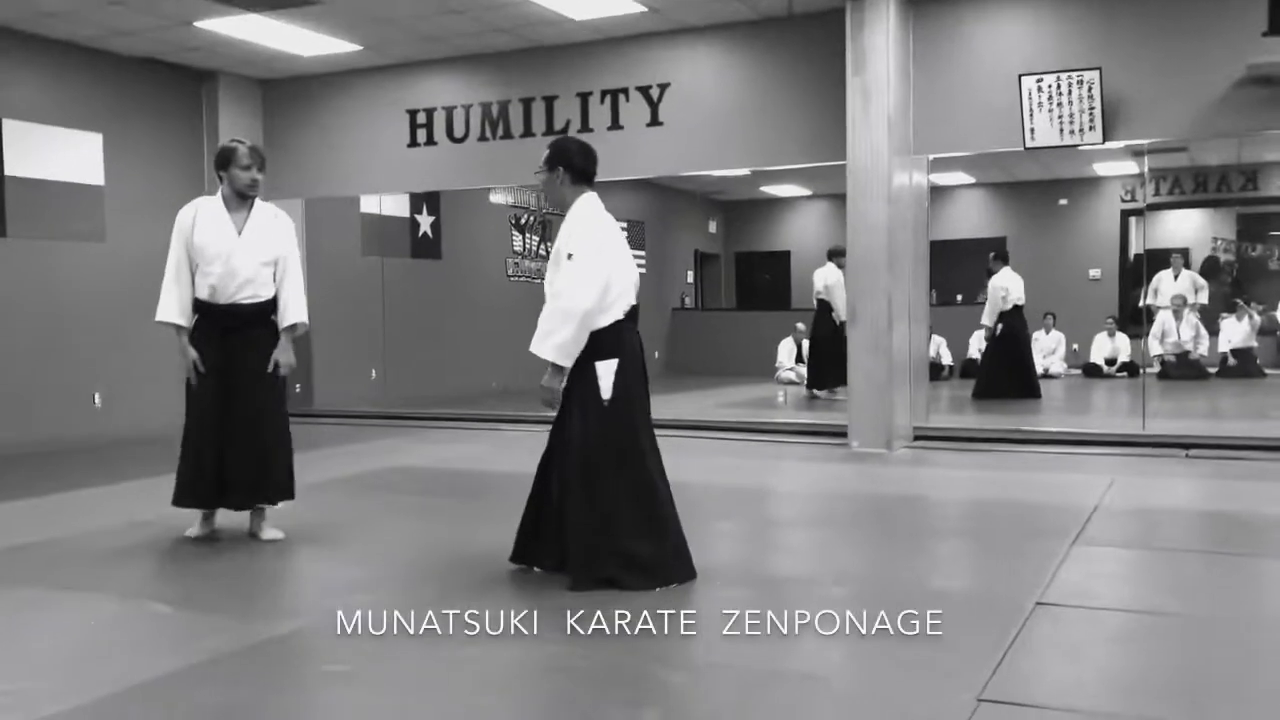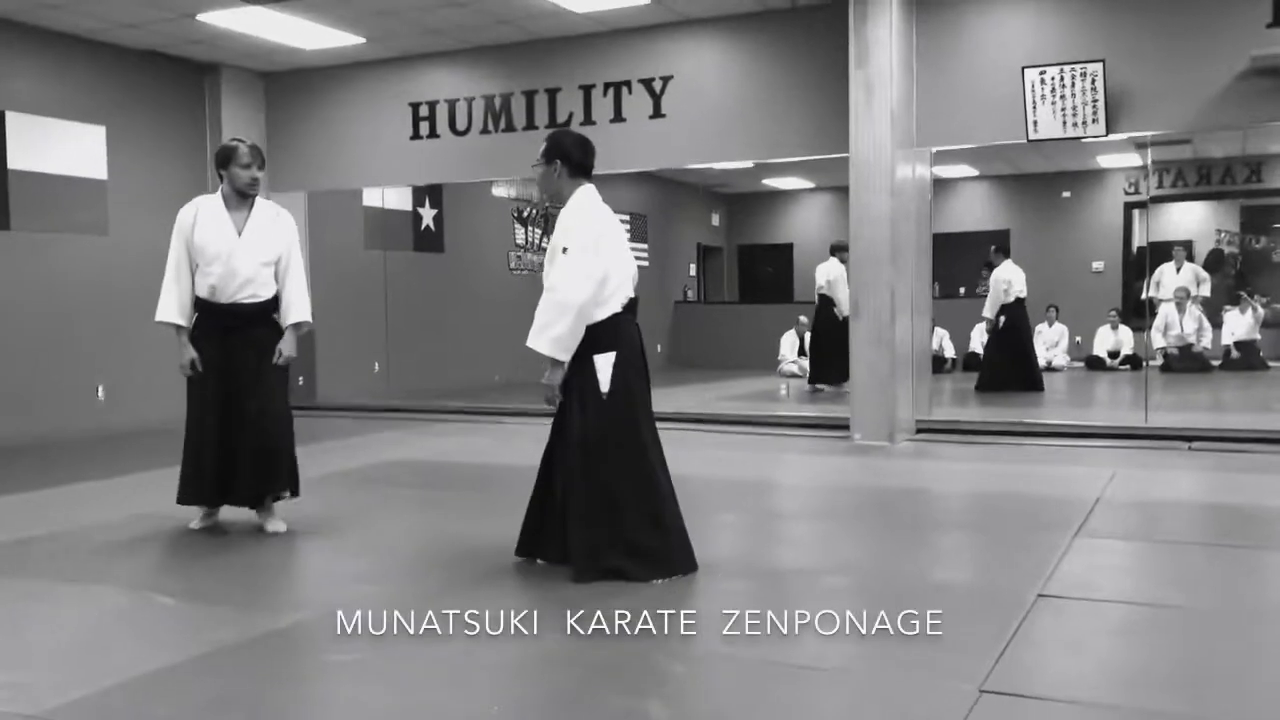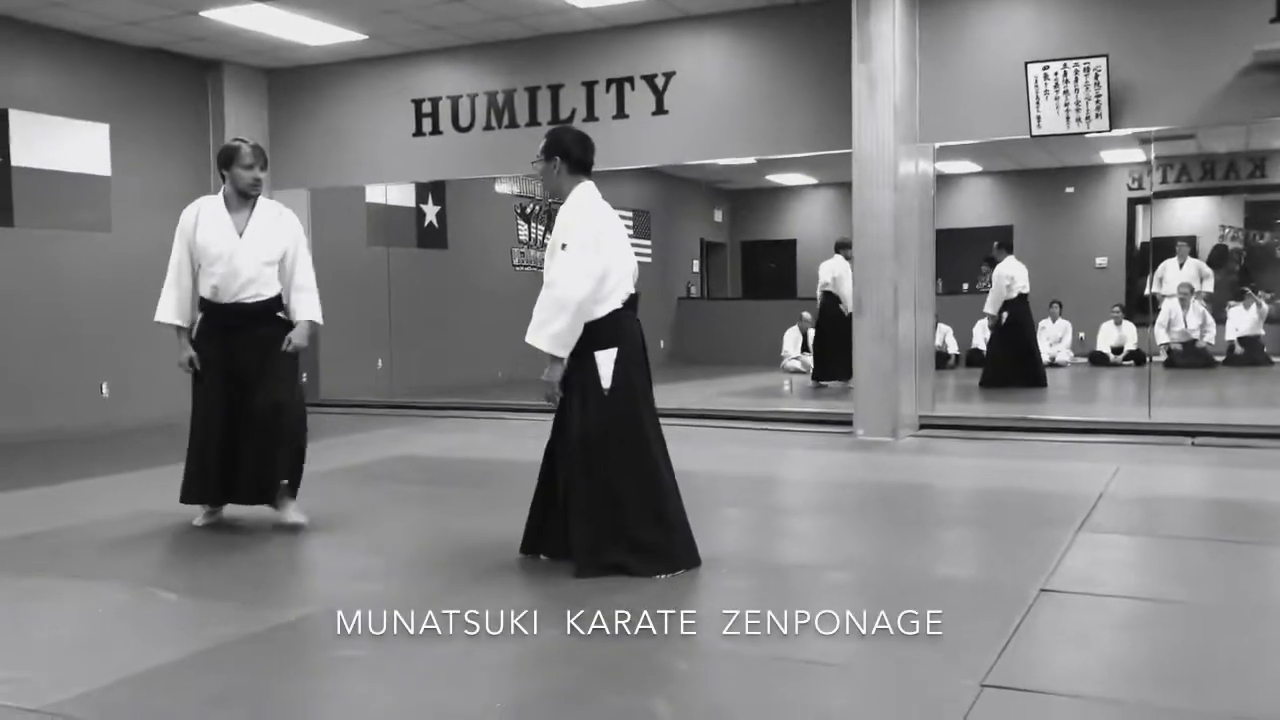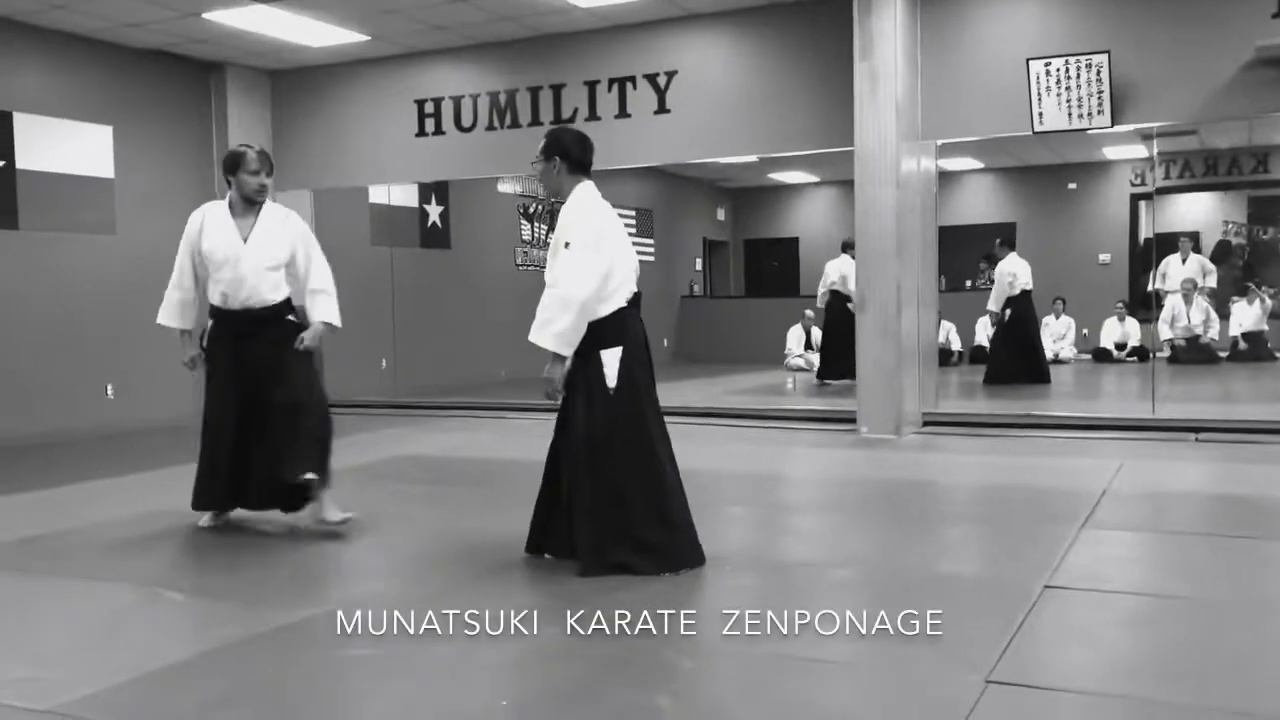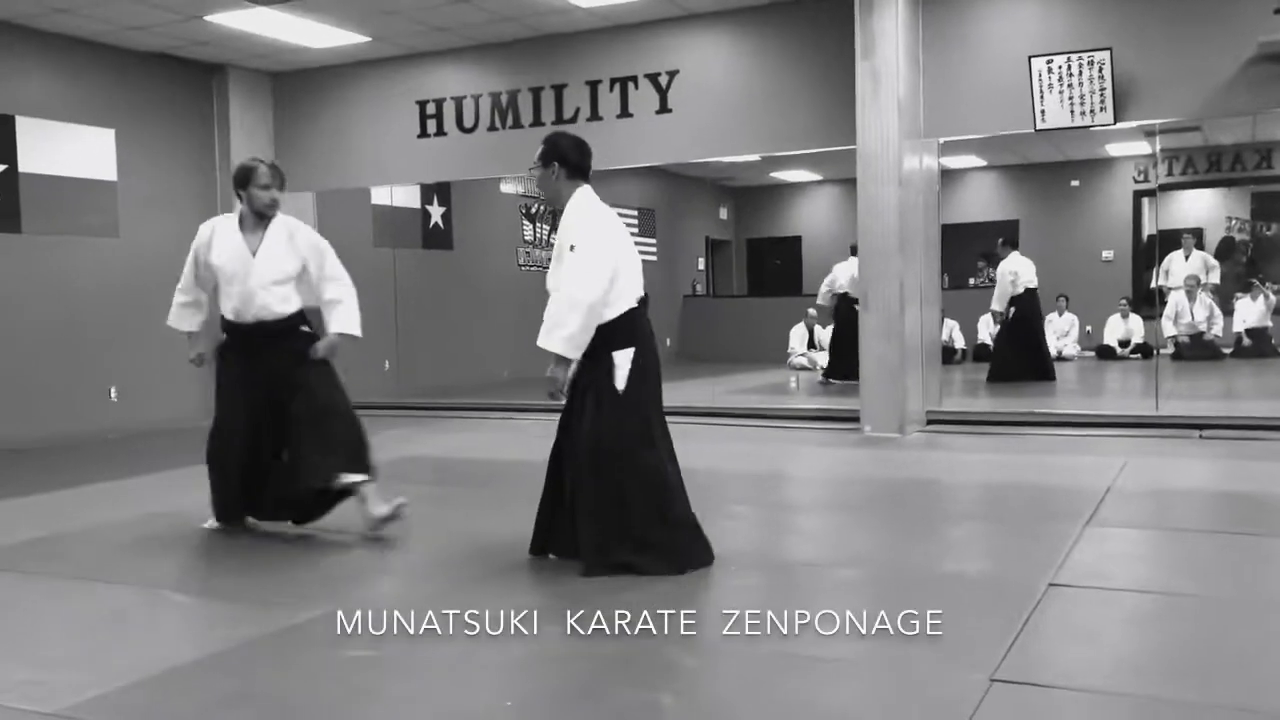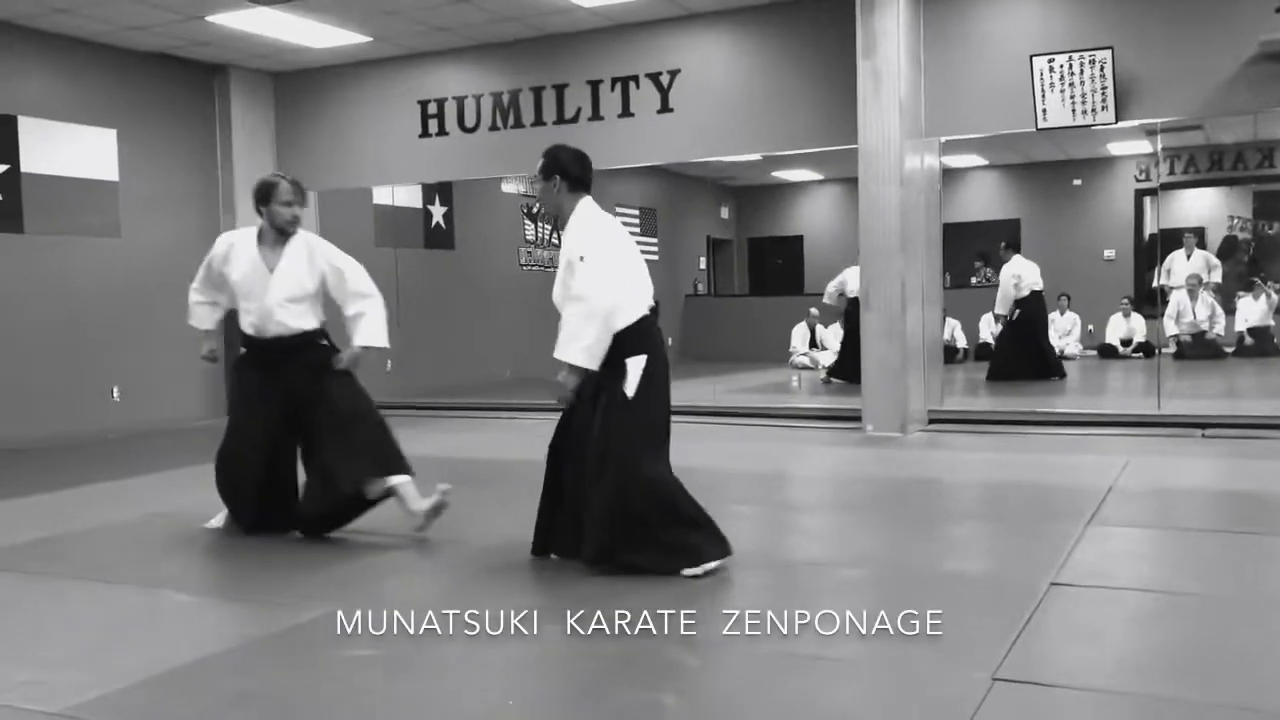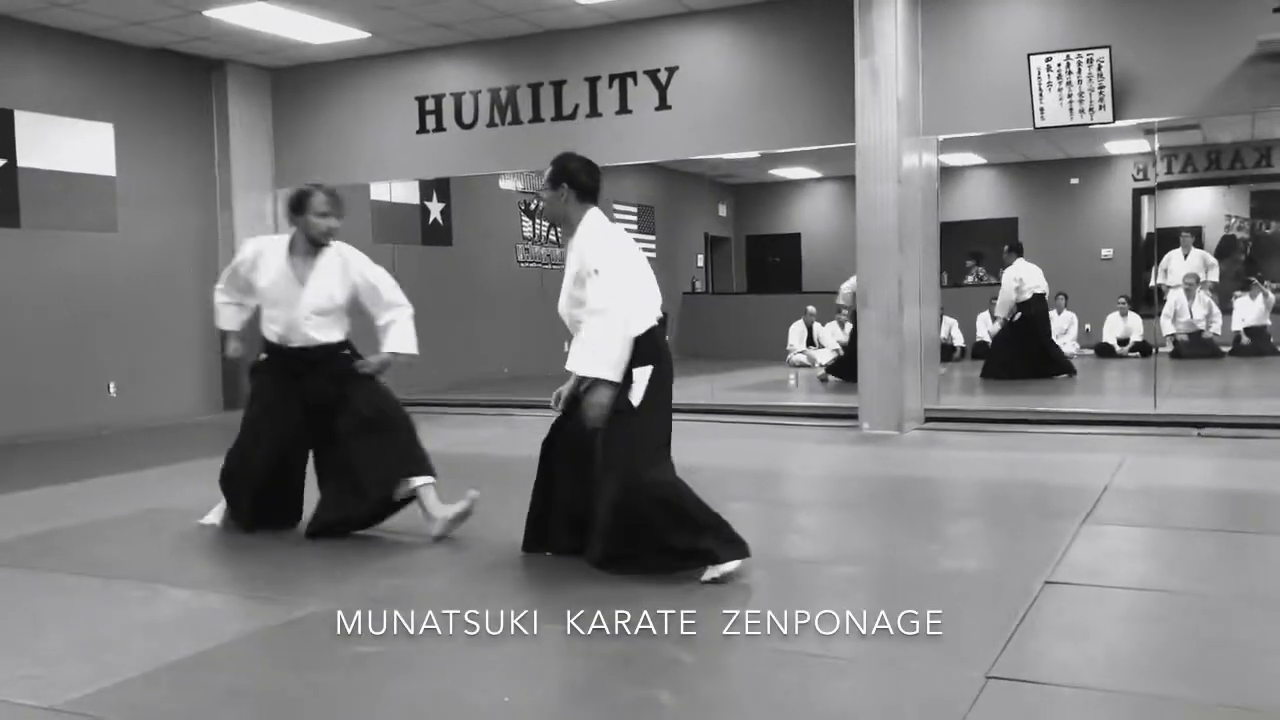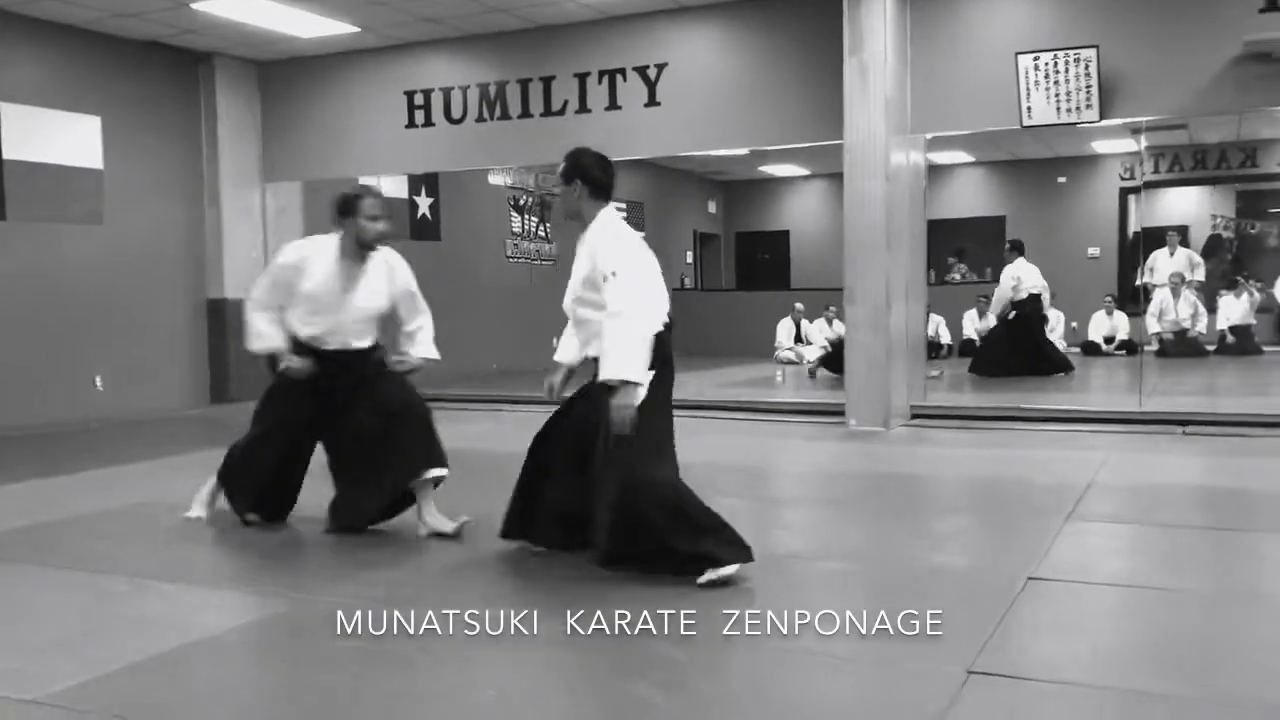
dt=0.1s
person 1, frame 1
left shoulder: (583, 224)
right shoulder: (591, 220)
left elbow: (575, 302)
left wrist: (556, 367)
right wrist: (564, 364)
left hip: (604, 356)
right hip: (602, 353)
left knee: (619, 462)
right knee: (575, 458)
left ankle: (657, 564)
right ankle: (562, 552)
person 1, frame 2
left shoulder: (578, 217)
right shoulder: (590, 213)
left elbow: (570, 296)
left wrist: (554, 361)
right wrist: (565, 357)
left hip: (603, 350)
right hip: (602, 346)
left knee: (619, 456)
right knee: (577, 451)
left ankle: (658, 555)
right ankle: (565, 545)
person 1, frame 3
left shoulder: (579, 213)
right shoulder: (591, 209)
left elbow: (570, 292)
left wrist: (554, 357)
right wrist: (566, 355)
left hip: (606, 344)
right hip: (602, 342)
left knee: (623, 451)
right knee: (579, 447)
left ankle: (664, 550)
right ankle: (571, 540)
person 1, frame 4
left shoulder: (580, 212)
right shoulder: (590, 209)
left elbow: (573, 291)
left wrist: (556, 355)
right wrist: (570, 354)
left hip: (609, 343)
right hip: (605, 341)
left knee: (626, 451)
right knee: (583, 446)
left ankle: (668, 550)
right ankle: (576, 539)
person 1, frame 5
left shoulder: (584, 218)
right shoulder: (584, 216)
left elbow: (581, 293)
left wrist: (559, 356)
right wrist: (568, 354)
left hip: (620, 347)
right hip: (608, 346)
left knee: (628, 454)
right knee: (582, 445)
left ankle: (679, 548)
right ankle: (576, 537)
person 1, frame 6
left shoulder: (588, 228)
right shoulder: (587, 227)
left elbow: (596, 303)
left wrist: (573, 366)
right wrist: (580, 364)
left hip: (629, 355)
right hip: (615, 354)
left knee: (631, 459)
right knee: (577, 445)
left ankle: (698, 546)
right ankle: (578, 540)
person 1, frame 7
left shoulder: (599, 242)
right shoulder: (586, 241)
left elbow: (611, 314)
left wrist: (601, 382)
right wrist: (574, 379)
left hip: (636, 367)
right hip: (617, 368)
left knee: (635, 467)
right knee: (568, 446)
left ankle: (716, 548)
right ankle: (569, 535)
person 1, frame 8
left shoulder: (613, 240)
right shoulder: (596, 239)
left elbow: (631, 316)
left wrist: (626, 386)
right wrist: (565, 365)
left hip: (634, 369)
right hip: (618, 367)
left knee: (635, 466)
right knee: (563, 442)
left ankle: (717, 550)
right ankle: (559, 528)
person 2, frame 1
left shoulder: (277, 220)
right shoulder: (193, 215)
left elbow: (290, 281)
right elbow: (178, 279)
left wrist: (288, 339)
right wrist: (185, 340)
left hip: (260, 329)
right hip: (210, 330)
left knee: (265, 422)
right knee: (206, 423)
left ankle: (258, 515)
right ankle: (207, 512)
person 2, frame 2
left shoulder: (279, 219)
right shoulder: (193, 214)
left elbow: (292, 280)
right elbow: (178, 279)
left wrist: (291, 335)
right wrist: (183, 340)
left hip: (261, 327)
right hip: (210, 329)
left knee: (268, 418)
right knee: (207, 421)
left ankle: (266, 506)
right ankle: (210, 506)
person 2, frame 3
left shoulder: (281, 219)
right shoulder: (196, 215)
left elbow: (301, 276)
right elbow: (180, 280)
left wrist: (304, 326)
right wrist: (184, 340)
left hip: (267, 326)
right hip: (216, 328)
left knee: (282, 408)
right knee: (213, 417)
left ankle: (283, 497)
right ankle: (214, 502)
person 2, frame 4
left shoulder: (288, 222)
right shoulder: (203, 220)
left elbow: (316, 278)
right elbow: (184, 282)
left wrist: (319, 325)
right wrist: (187, 340)
left hip: (278, 330)
right hip: (227, 334)
left knee: (306, 406)
right knee: (224, 422)
left ankle: (318, 499)
right ankle: (221, 504)
person 2, frame 5
left shoulder: (297, 235)
right shoulder: (211, 234)
left elbow: (338, 285)
right elbow: (192, 289)
left wrist: (336, 334)
right wrist: (194, 338)
left hip: (291, 342)
right hip: (240, 347)
left knee: (329, 411)
right knee: (233, 434)
left ankle: (371, 506)
right ankle: (232, 508)
person 2, frame 6
left shoulder: (317, 252)
right shoulder: (229, 246)
left elbow: (365, 297)
right elbow: (204, 289)
left wrist: (360, 347)
right wrist: (208, 335)
left hip: (310, 357)
right hip: (259, 361)
left knee: (355, 419)
right knee: (245, 445)
left ankle: (414, 507)
right ankle: (238, 512)
person 2, frame 7
left shoulder: (349, 261)
right shoulder: (258, 253)
left elbow: (394, 307)
right elbow: (228, 290)
left wrist: (389, 352)
right wrist: (232, 335)
left hip: (336, 364)
right hip: (280, 368)
left knee: (383, 421)
right knee: (259, 446)
left ankle: (435, 511)
right ankle: (231, 506)
person 2, frame 8
left shoulder: (392, 266)
right shoulder: (302, 256)
left elbow: (417, 317)
right elbow: (262, 307)
left wrist: (418, 354)
right wrist: (284, 355)
left hip: (361, 364)
right hip: (306, 364)
left knee: (404, 414)
right knee: (271, 439)
left ankle: (427, 513)
right ankle: (213, 492)
